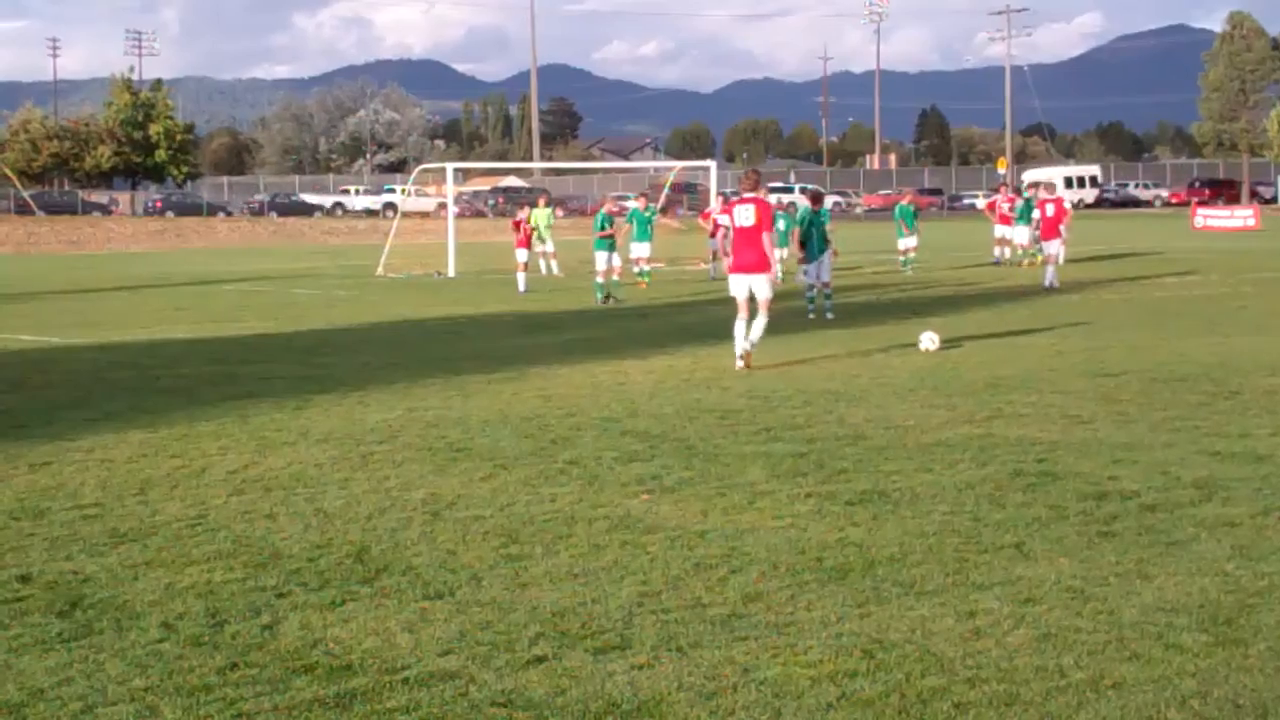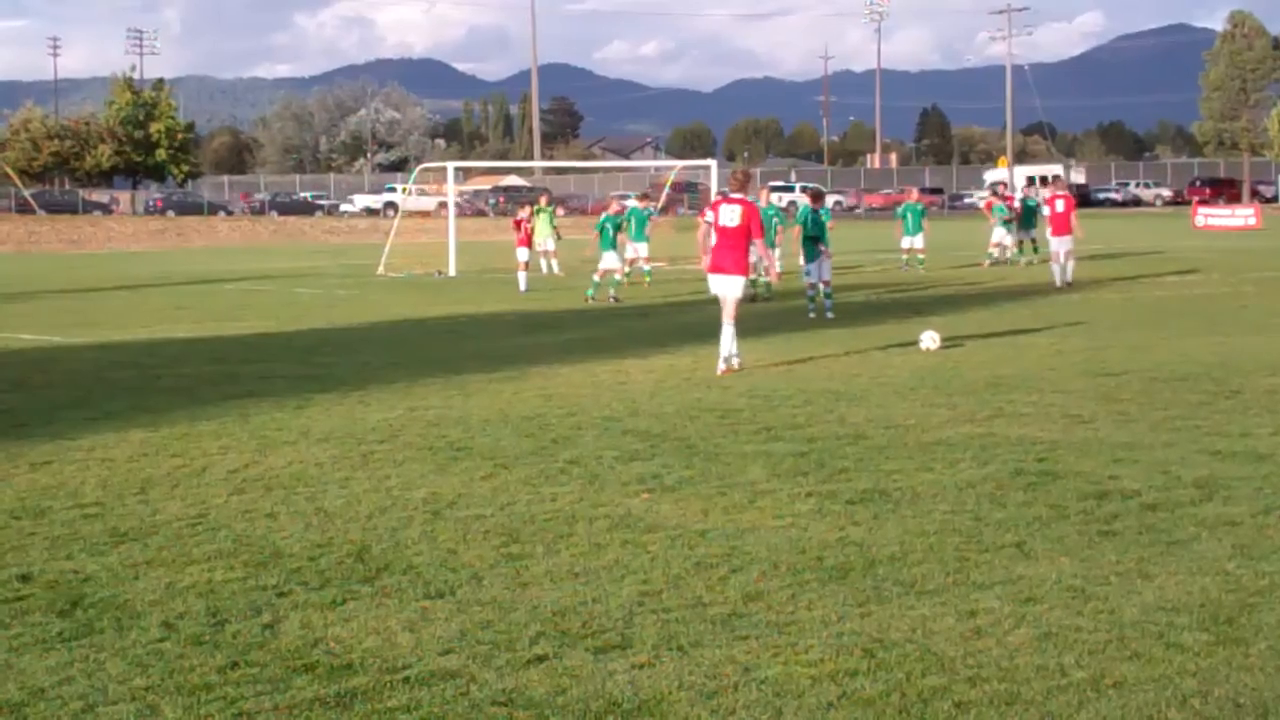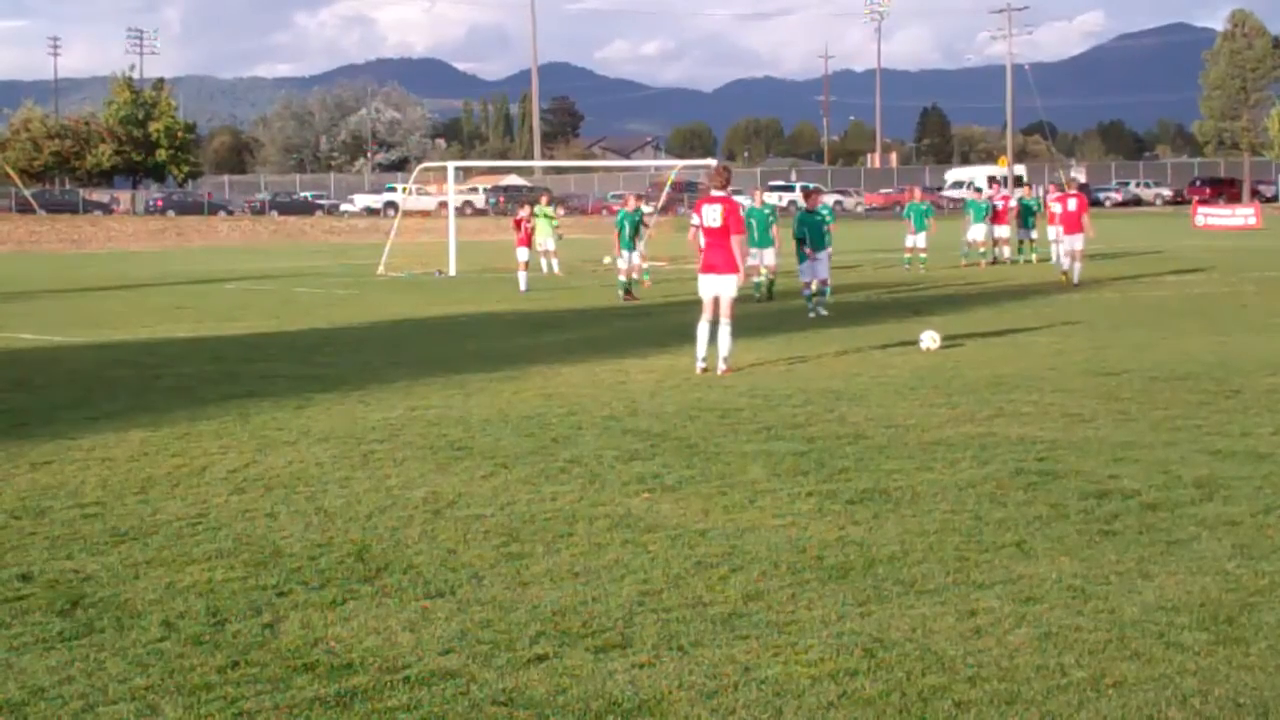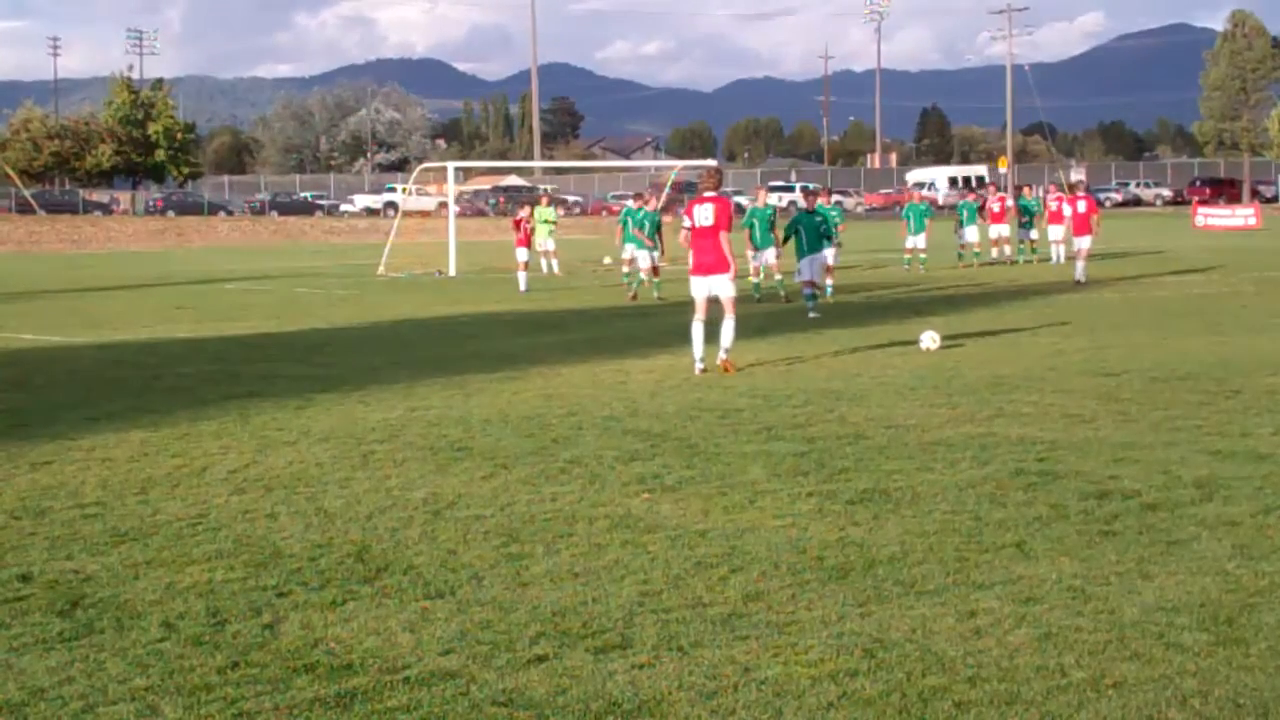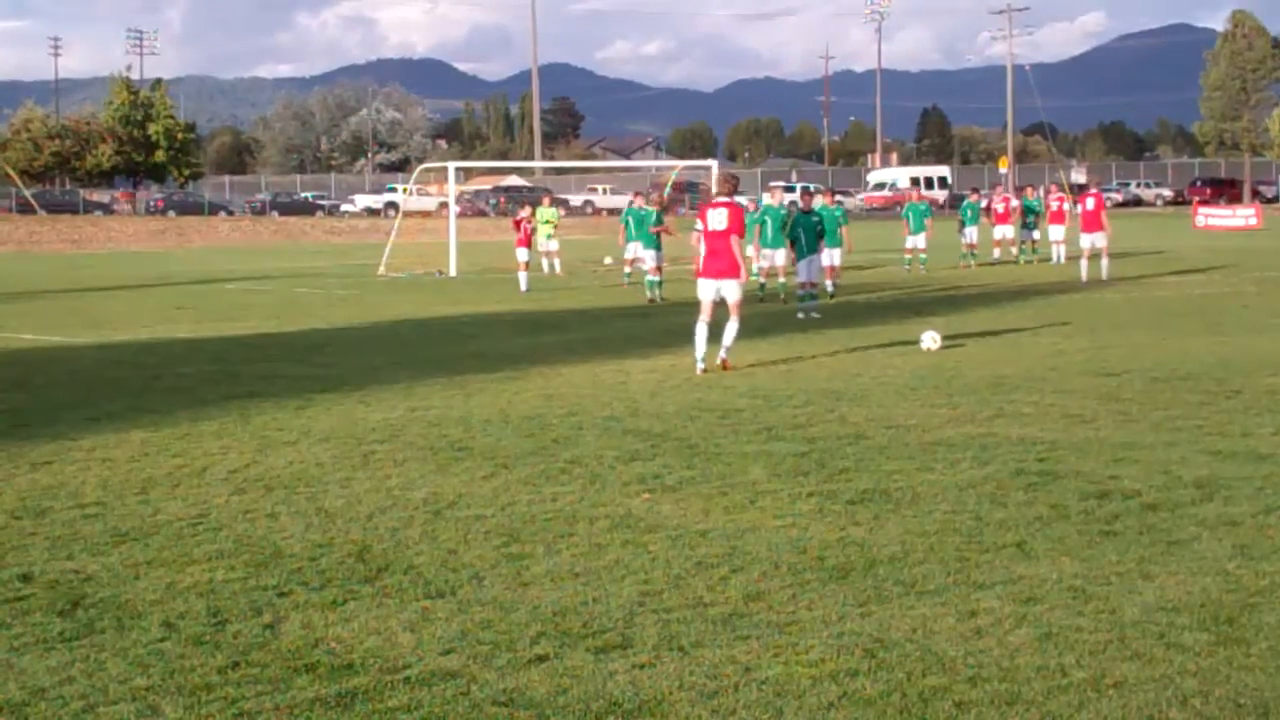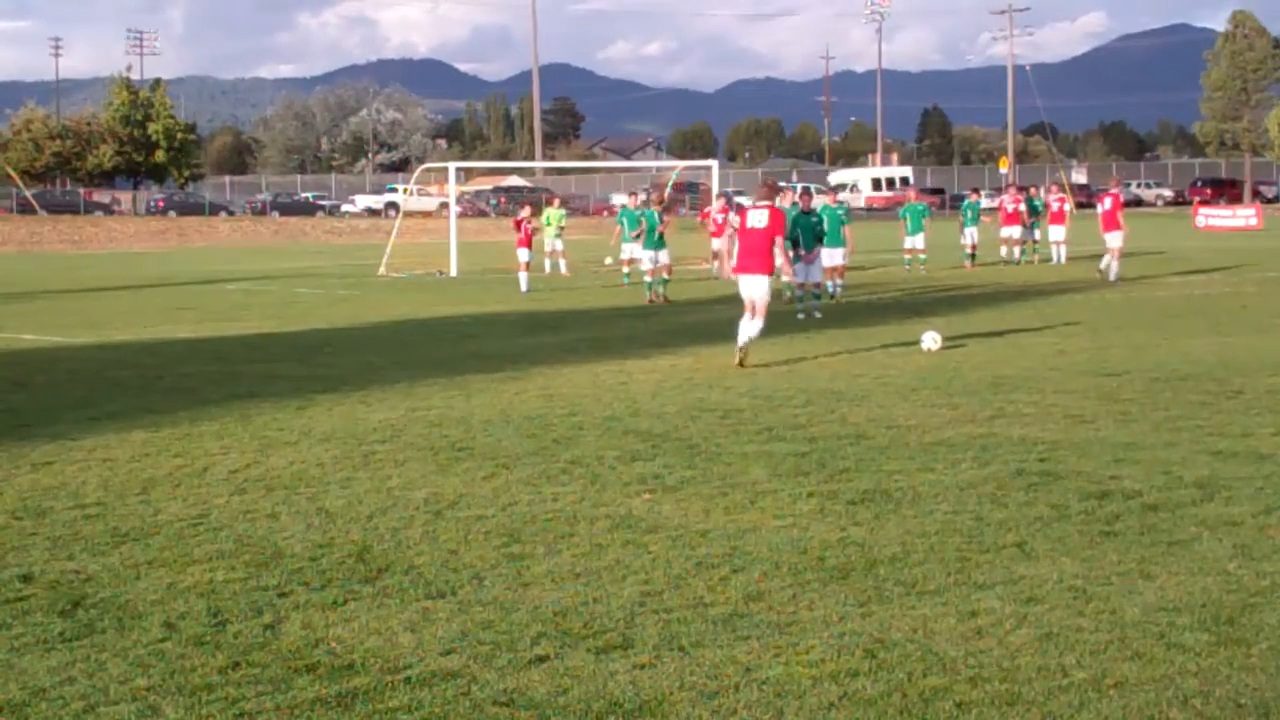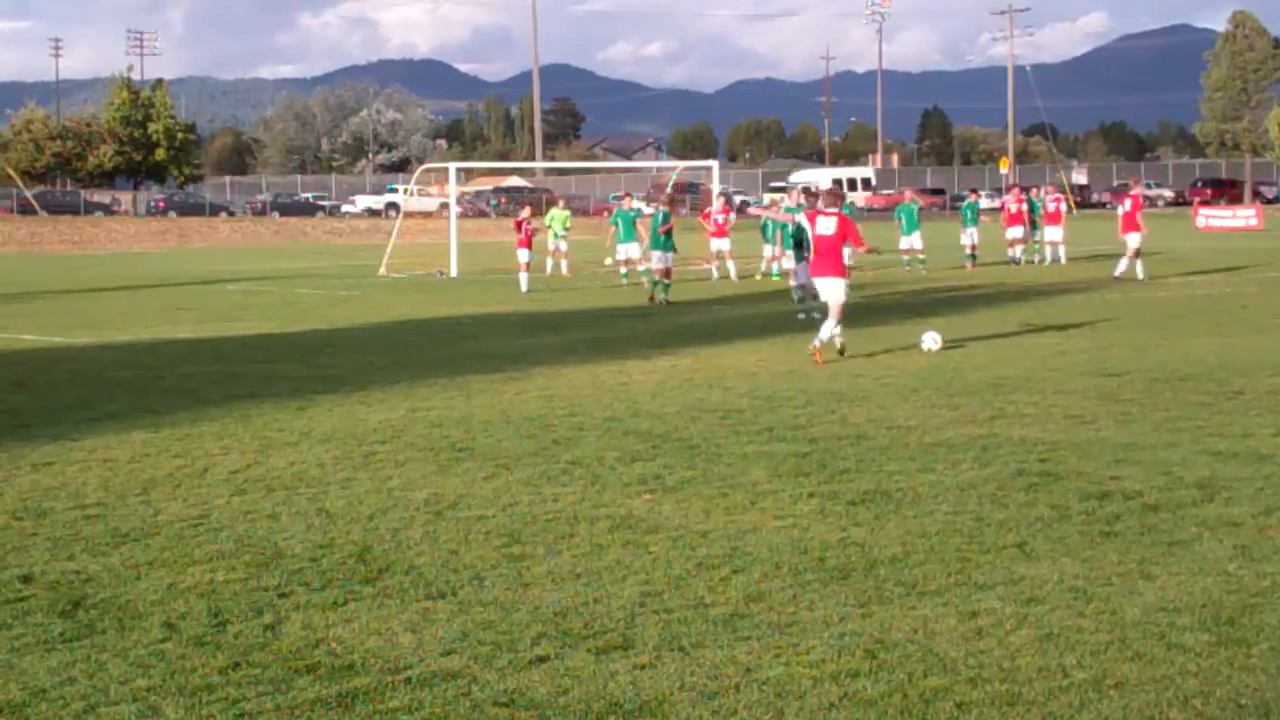
dt=0.4s
person 1, frame 1
left shoulder: (731, 207)
right shoulder: (764, 206)
left elbow: (720, 236)
right elbow: (766, 237)
left wrist: (726, 256)
right wrist: (772, 265)
left hip: (737, 266)
right hip: (759, 266)
left knee: (742, 313)
right knee: (763, 311)
left ankle: (740, 357)
right ankle: (748, 346)
person 1, frame 2
left shoulder: (716, 205)
right shoulder: (751, 208)
left elbow: (702, 232)
right elbow: (758, 242)
left wrist: (705, 255)
right wrist: (771, 265)
left hip: (716, 266)
right hip: (737, 267)
left knee: (726, 312)
right knee: (729, 316)
left ankle: (734, 356)
right ankle: (723, 362)
person 1, frame 3
left shoulder: (700, 204)
right shoulder: (733, 206)
left elbow: (692, 236)
right elbow: (735, 240)
right wrist: (742, 268)
left hip: (707, 266)
right hip: (728, 267)
left knee: (706, 314)
right knee: (725, 316)
left ankle: (700, 362)
right ankle: (723, 364)
person 1, frame 4
left shoulder: (692, 205)
right shoulder: (724, 203)
left elbow: (683, 237)
right elbow: (723, 236)
right wrist: (732, 263)
left hip: (699, 267)
right hip: (721, 266)
left knee: (699, 316)
right knee: (729, 313)
left ankle: (699, 363)
right ankle: (724, 354)
person 1, frame 5
left shoulder: (705, 209)
right shoulder: (736, 210)
left elbow: (695, 239)
right elbow: (734, 240)
right wrist: (743, 267)
left hip: (708, 270)
right hip: (730, 271)
left knee: (704, 318)
right knee: (734, 316)
left ankle: (700, 362)
right ankle: (723, 354)
person 1, frame 6
left shoulder: (744, 213)
right shoulder: (778, 213)
right elbow: (779, 242)
left wrist: (729, 264)
right wrist: (785, 264)
left hip: (742, 268)
right hip: (762, 268)
left knee: (748, 312)
right knee: (760, 316)
left ankle: (741, 347)
right ankle: (743, 345)
person 1, frame 7
left shoulder: (811, 215)
right shoulder: (846, 221)
right elbow: (861, 248)
left wrist: (761, 211)
right wrist: (872, 250)
left hip: (816, 272)
right hip: (835, 273)
left knee: (834, 313)
right knee: (834, 316)
left ankle: (838, 338)
right ankle: (817, 344)
